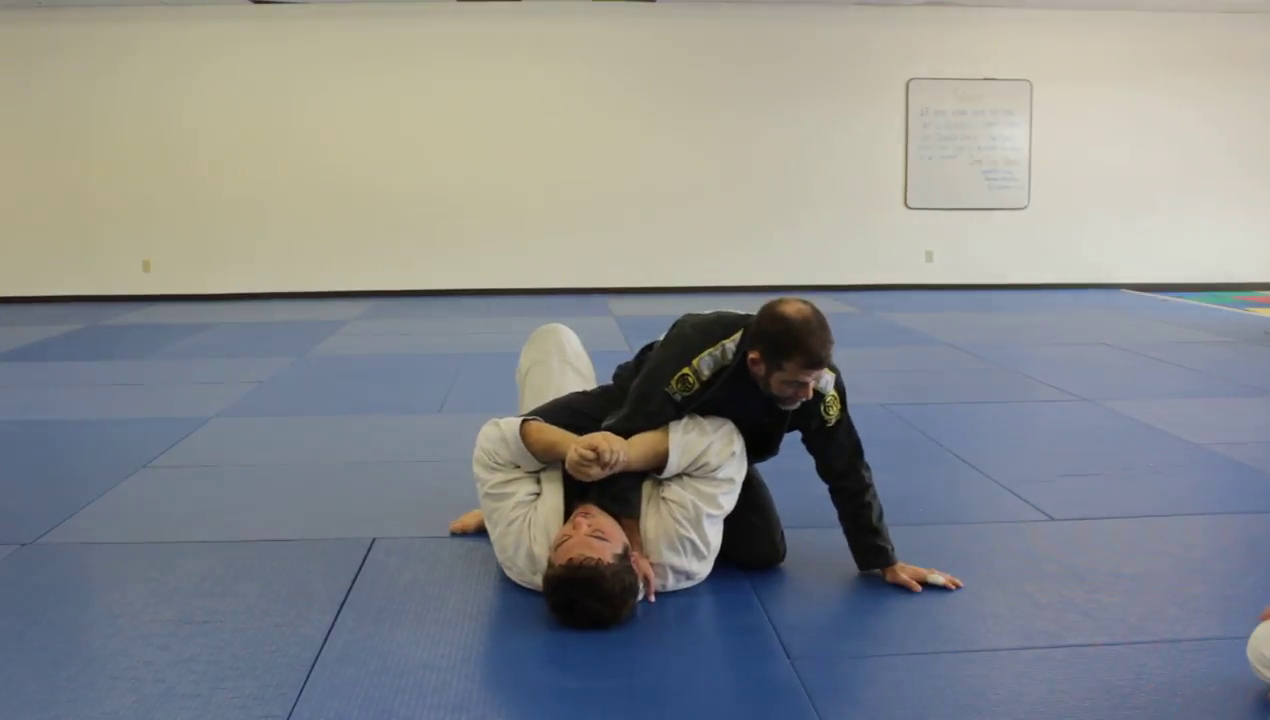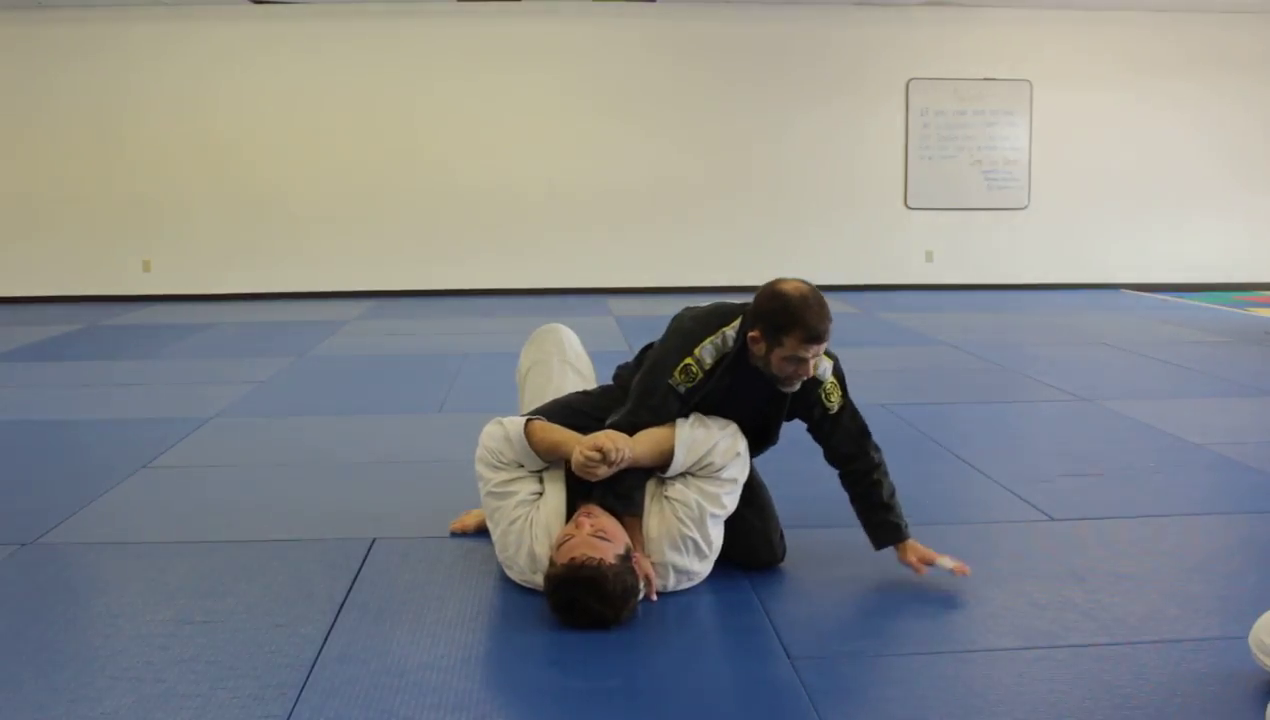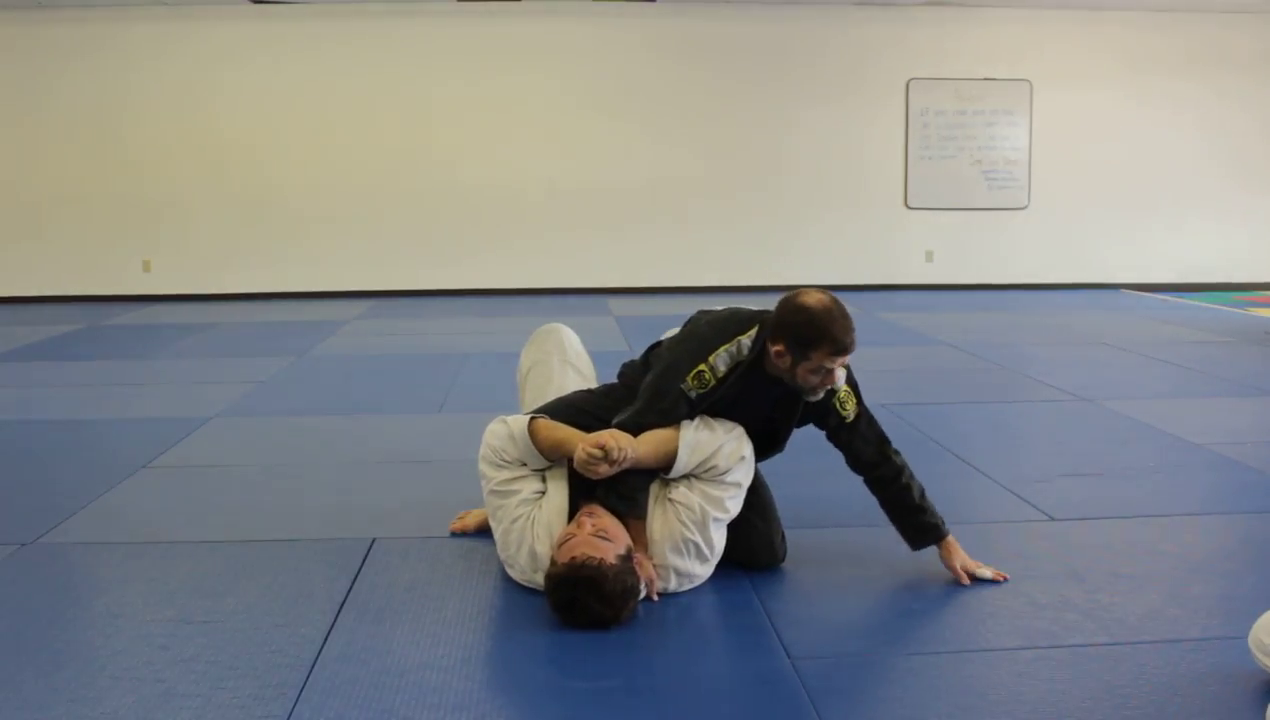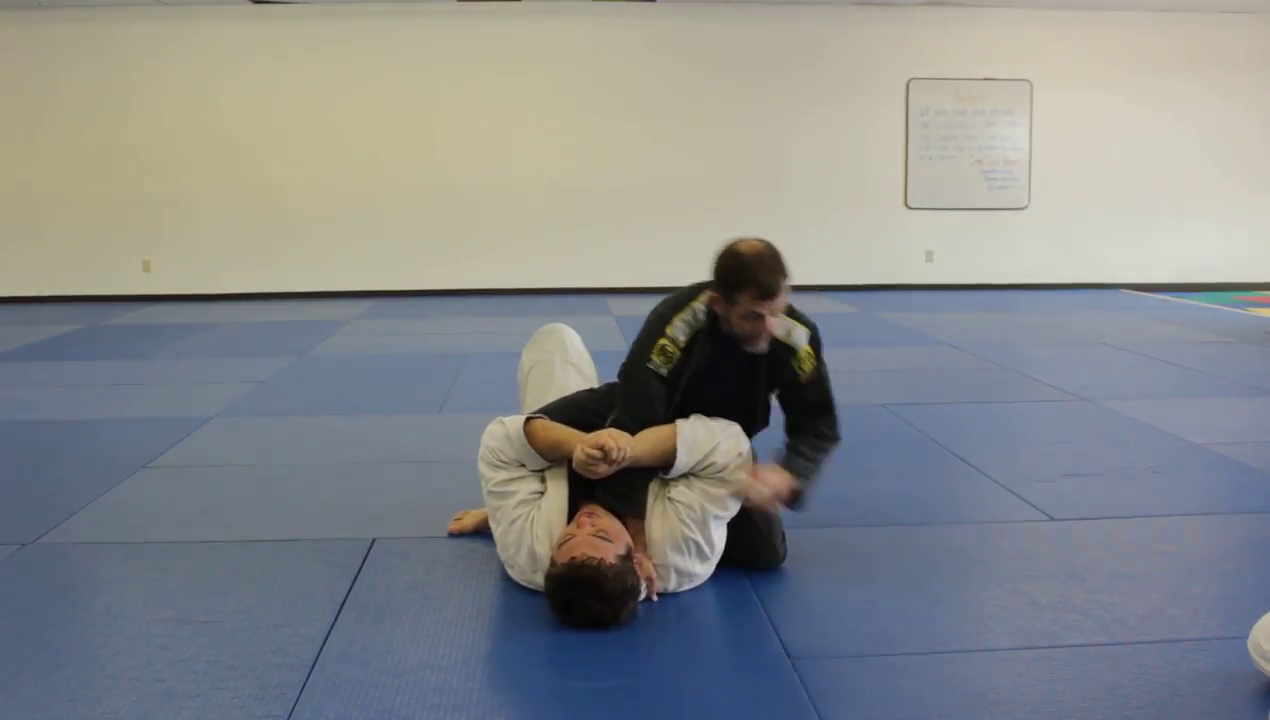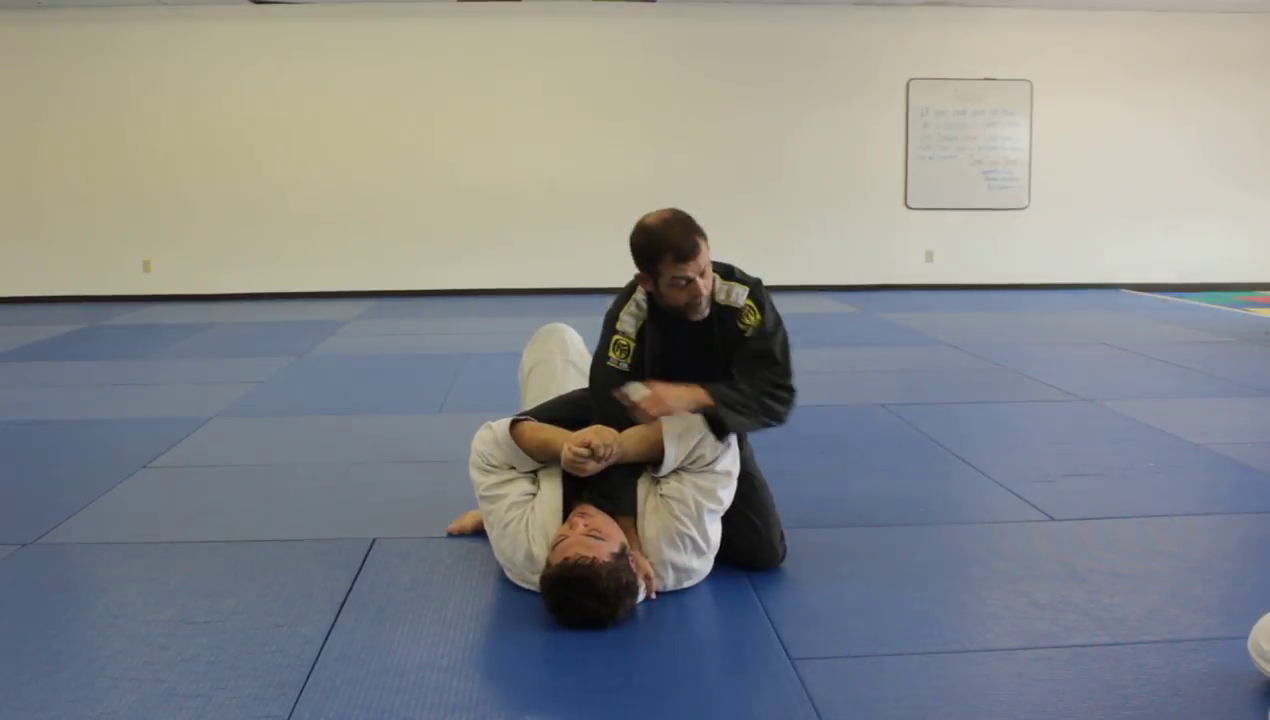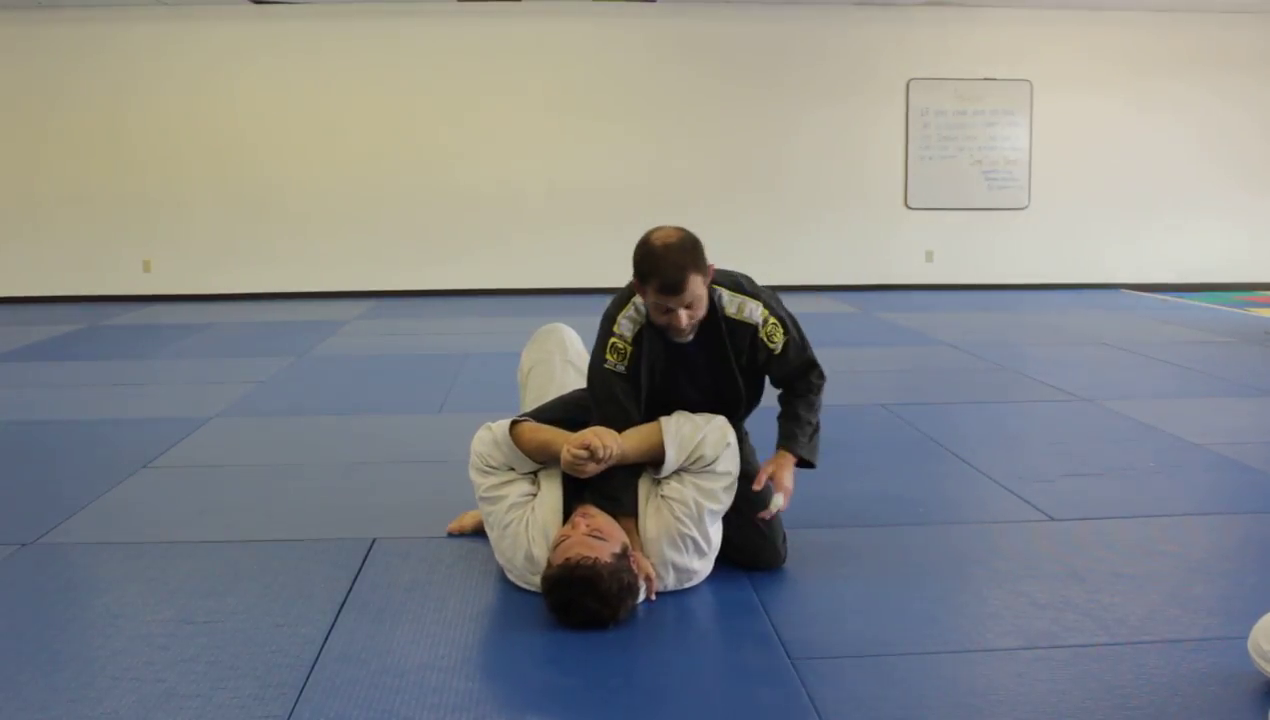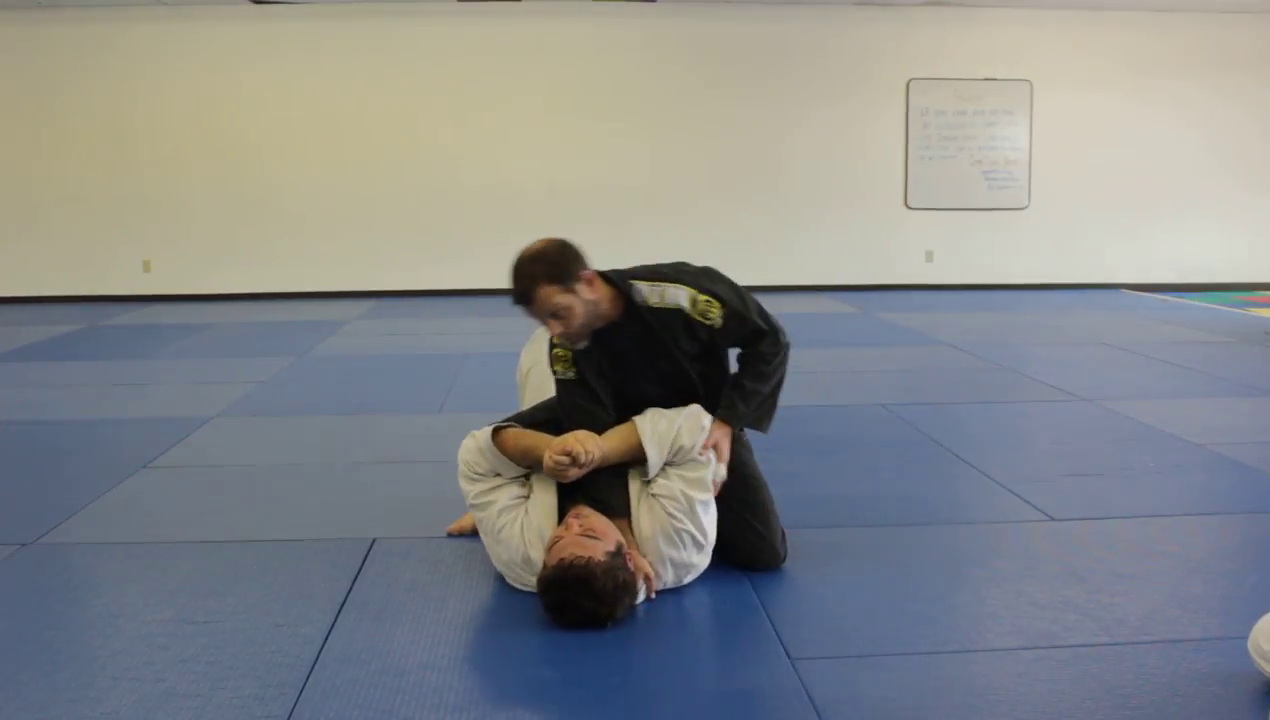
dt=0.4s
person 1, frame 1
left shoulder: (819, 385)
right shoulder: (694, 351)
left elbow: (847, 473)
right elbow: (627, 443)
left wrist: (886, 561)
right hip: (641, 413)
left knee: (764, 552)
person 1, frame 2
left shoulder: (816, 372)
right shoulder: (695, 342)
left elbow: (855, 454)
right elbow: (632, 440)
left wrist: (901, 539)
right hip: (636, 418)
left knee: (762, 552)
person 1, frame 3
left shoulder: (830, 382)
right shoulder: (709, 345)
left elbow: (878, 459)
right elbow: (638, 438)
left wrist: (942, 541)
right hip: (643, 411)
left knee: (763, 553)
person 1, frame 4
left shoulder: (797, 340)
right shoulder: (676, 323)
left elbow: (817, 429)
right elbow: (633, 431)
left wrist: (784, 476)
right hip: (659, 423)
left knee: (764, 553)
person 1, frame 5
left shoulder: (743, 298)
right shoulder: (628, 320)
left elbow: (775, 395)
right elbow: (615, 431)
left wrist: (694, 396)
left hip: (714, 437)
left knee: (763, 552)
person 1, frame 6
left shoulder: (752, 310)
right shoulder: (622, 325)
left elbow: (804, 380)
right elbow: (616, 433)
left wrist: (787, 456)
left knee: (766, 553)
person 1, frame 7
left shoulder: (680, 291)
right shoulder: (565, 348)
left elbow: (771, 342)
left wrist: (728, 422)
left hip: (711, 432)
left knee: (764, 553)
person 2, frame 1
left shoulder: (524, 552)
right shoulder: (681, 556)
left elbow: (495, 440)
right elbow: (721, 441)
left wrist: (572, 447)
right wrist: (623, 457)
left knee: (553, 337)
person 2, frame 2
left shoulder: (524, 549)
right shoulder: (681, 556)
left elbow: (497, 441)
right elbow: (725, 442)
left wrist: (576, 447)
right wrist: (629, 454)
right hip: (645, 467)
left knee: (553, 337)
person 2, frame 3
left shoulder: (527, 551)
right shoulder: (681, 555)
left elbow: (501, 440)
right elbow: (730, 446)
left wrist: (579, 444)
right wrist: (631, 454)
left knee: (553, 337)
person 2, frame 4
left shoulder: (528, 550)
right shoulder: (683, 559)
left elbow: (500, 441)
right elbow: (728, 442)
left wrist: (578, 445)
right wrist: (629, 454)
left knee: (555, 337)
person 2, frame 5
left shoulder: (524, 551)
right shoulder: (681, 554)
left elbow: (490, 443)
right elbow: (713, 437)
left wrist: (566, 443)
right wrist: (617, 449)
right hip: (642, 464)
left knee: (556, 338)
person 2, frame 6
left shoulder: (524, 551)
right shoulder: (682, 553)
left elbow: (490, 445)
right elbow: (715, 436)
left wrist: (565, 444)
right wrist: (618, 451)
right hip: (640, 466)
left knee: (555, 338)
person 2, frame 7
left shoulder: (523, 556)
right shoulder: (679, 549)
left elbow: (475, 454)
right elbow: (694, 428)
left wrist: (548, 449)
right wrist: (598, 453)
left knee: (548, 341)
